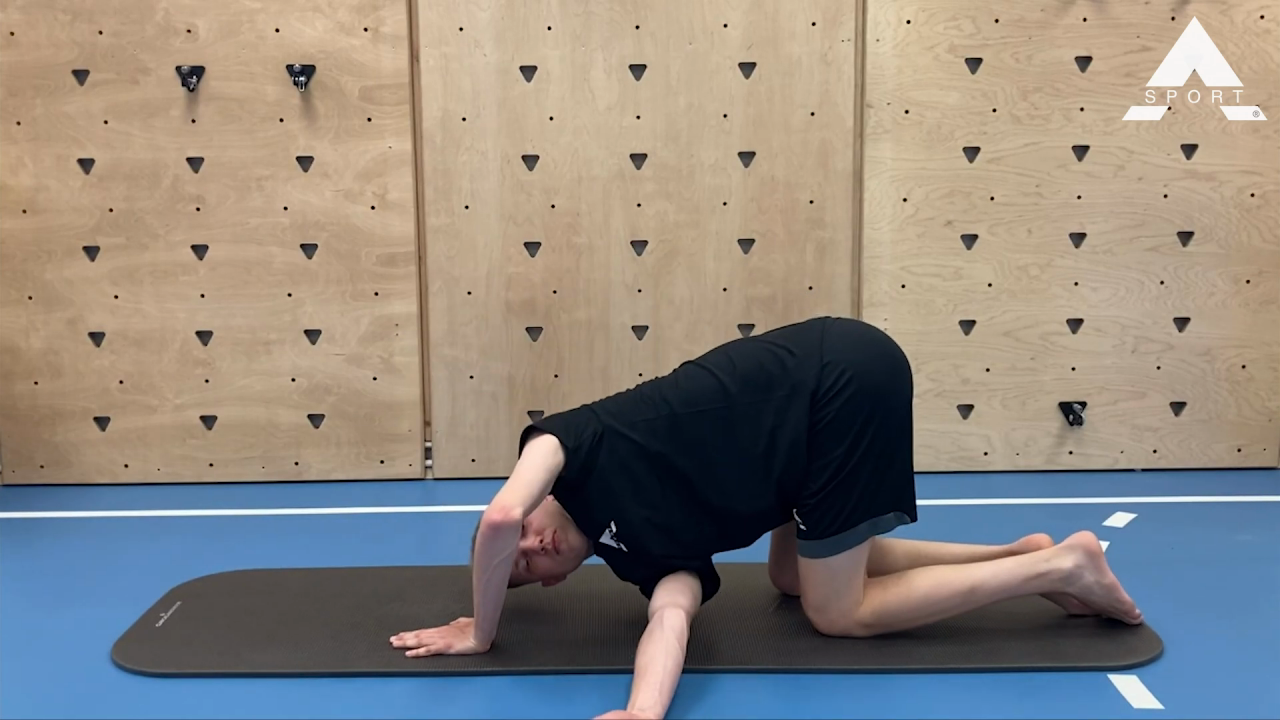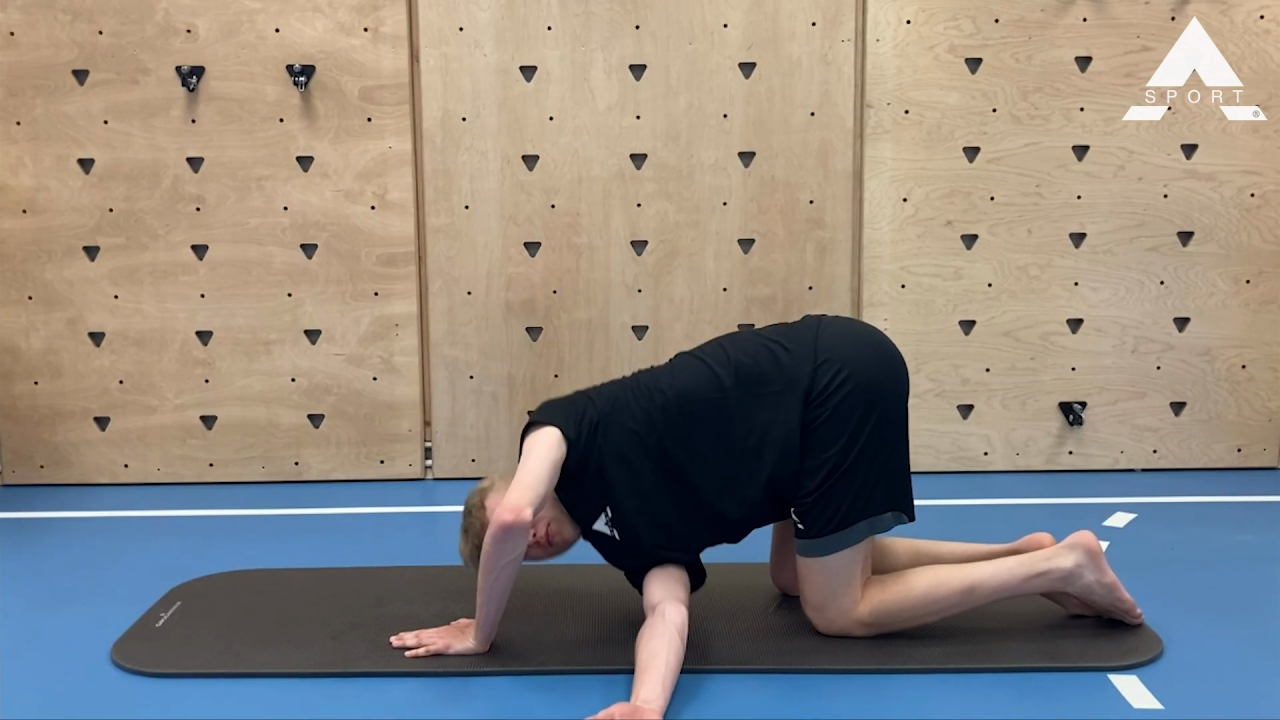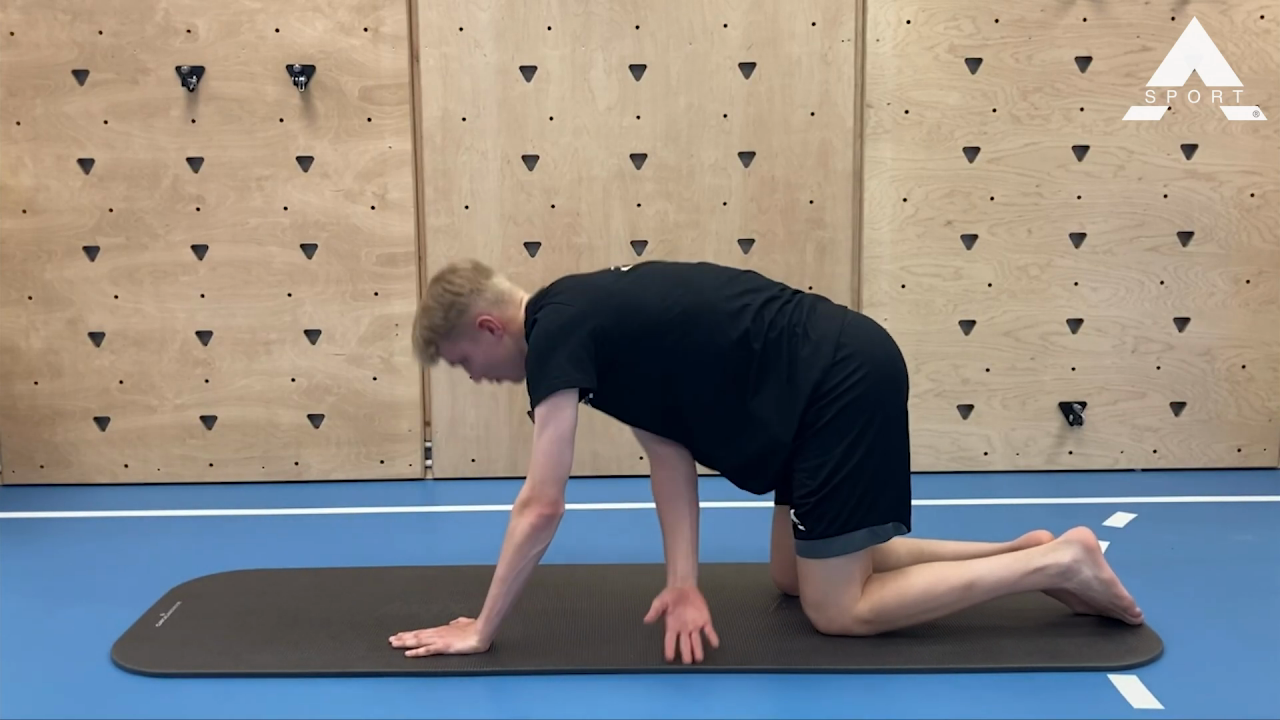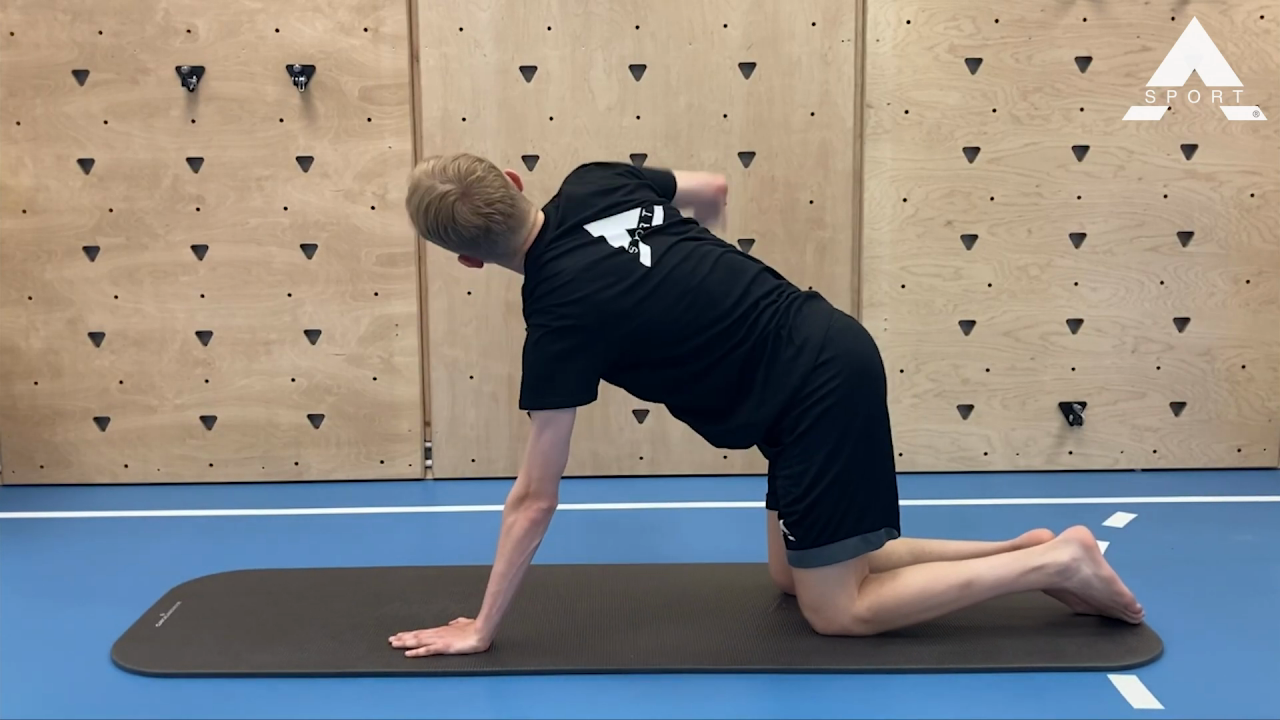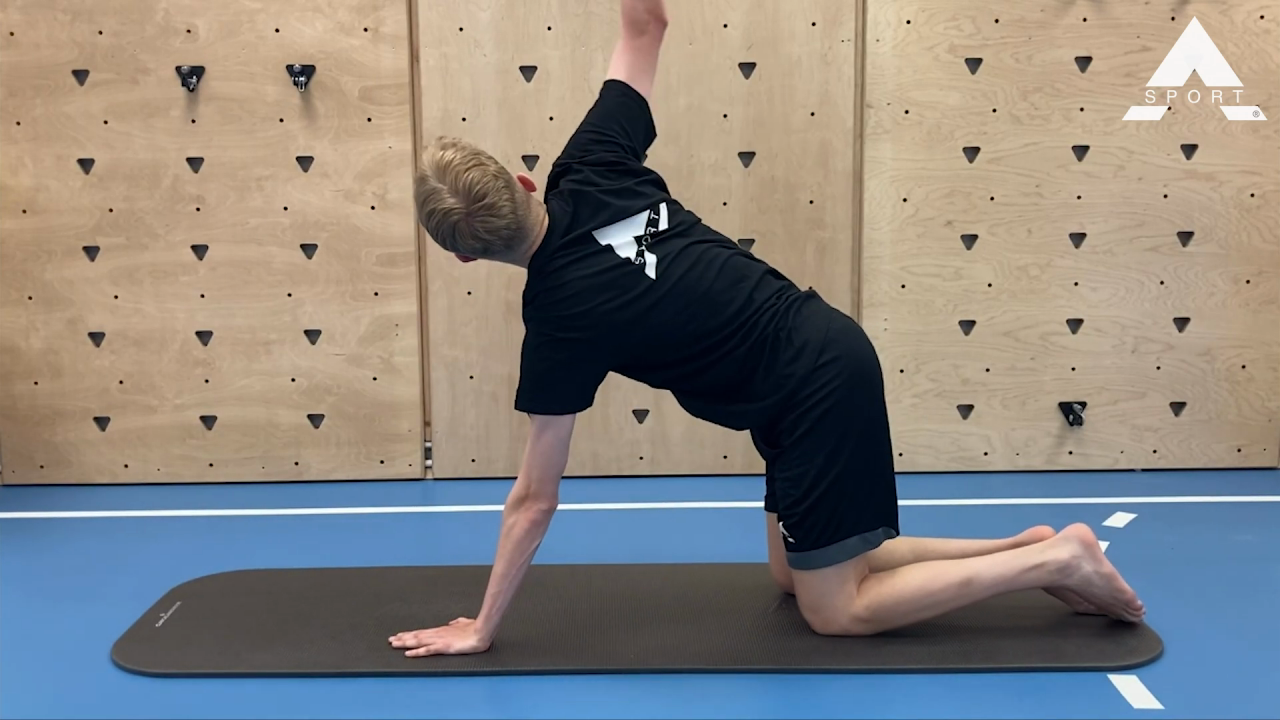
dt=0.5s
person 1, frame 1
left shoulder: (562, 442)
left elbow: (497, 517)
right elbow: (673, 617)
left wrist: (481, 632)
left hip: (843, 377)
right hip: (837, 377)
left knee: (838, 611)
right knee: (796, 576)
left ankle: (1060, 568)
right ankle: (1020, 553)
person 1, frame 2
left shoulder: (558, 426)
right shoulder: (636, 534)
left elbow: (511, 517)
right elbow: (670, 612)
left wrist: (480, 632)
left hip: (840, 379)
right hip: (836, 373)
left knee: (838, 611)
right knee: (797, 576)
left ankle: (1060, 567)
right ankle: (1024, 552)
person 1, frame 3
left shoulder: (555, 330)
right shoulder: (583, 309)
left elbow: (542, 504)
right elbow: (669, 441)
left wrist: (480, 630)
right wrist: (682, 588)
left hip: (842, 381)
right hip: (842, 365)
left knee: (836, 606)
right knee: (798, 572)
left ankle: (1058, 564)
right ankle: (1022, 550)
person 1, frame 4
left shoulder: (563, 312)
right shoulder: (592, 186)
left elbow: (535, 498)
right elbow: (713, 188)
left wrist: (481, 629)
left hip: (818, 391)
right hip: (828, 354)
left knee: (837, 610)
right knee: (796, 573)
left ankle: (1054, 563)
right ankle: (1025, 550)
person 1, frame 5
left shoulder: (562, 315)
right shoulder: (589, 169)
left elbow: (535, 499)
left wrist: (481, 628)
left hip: (813, 394)
right hip: (825, 355)
left knee: (836, 610)
right knee: (798, 572)
left ankle: (1056, 560)
right ankle: (1026, 547)
